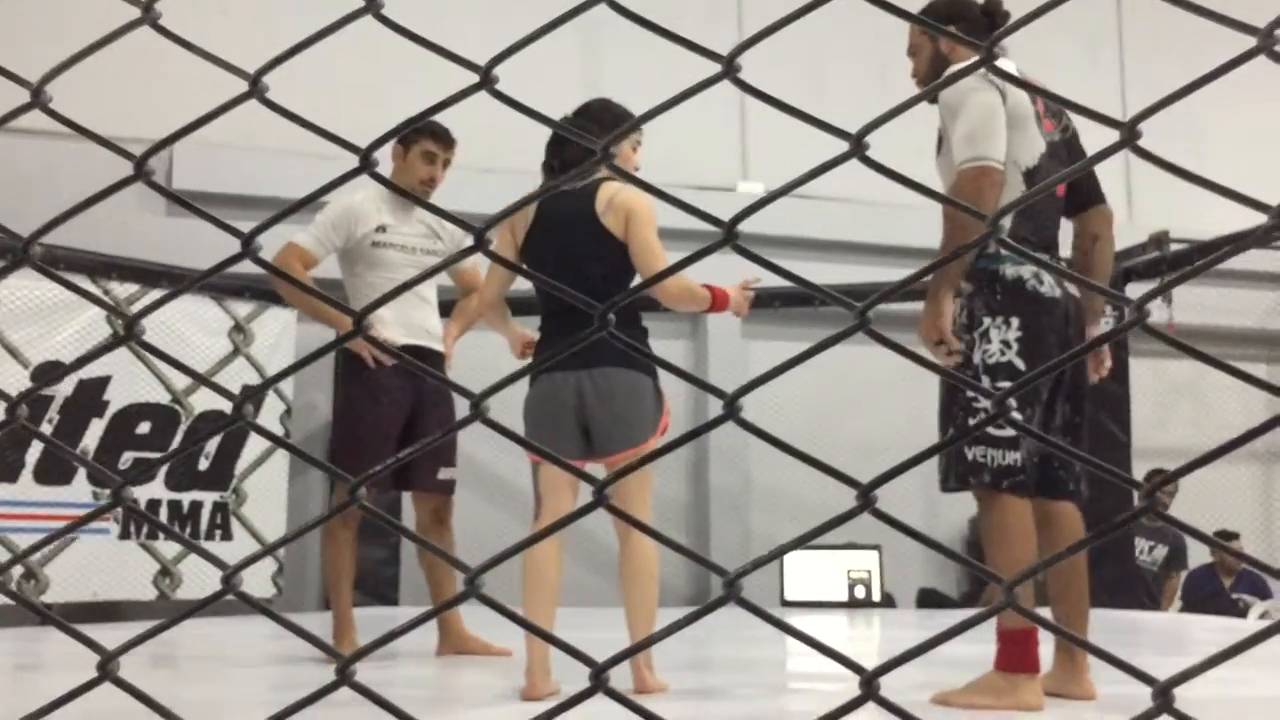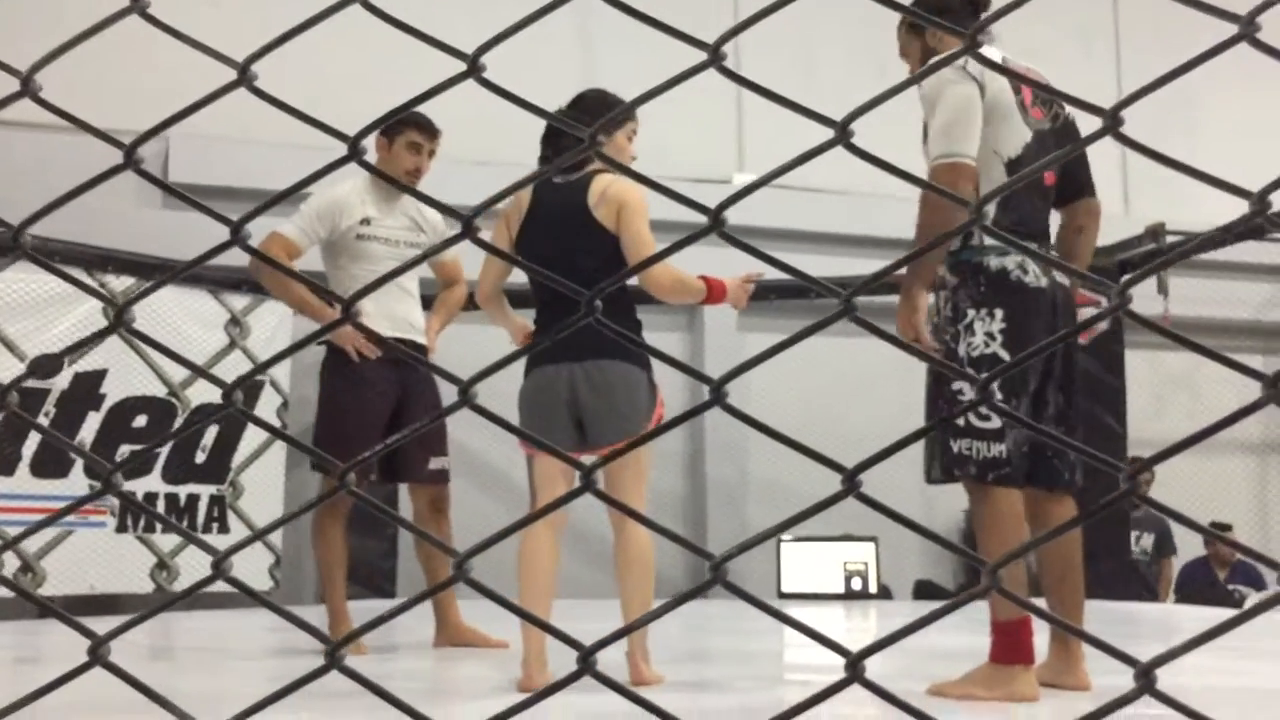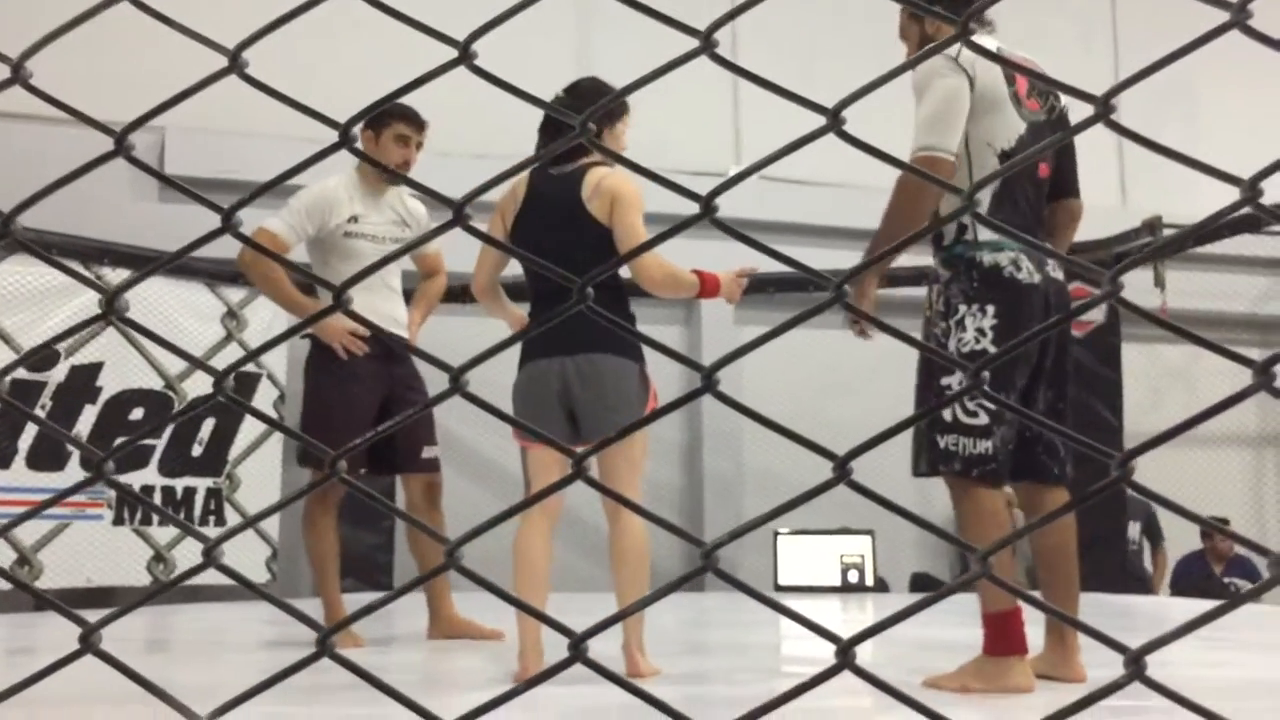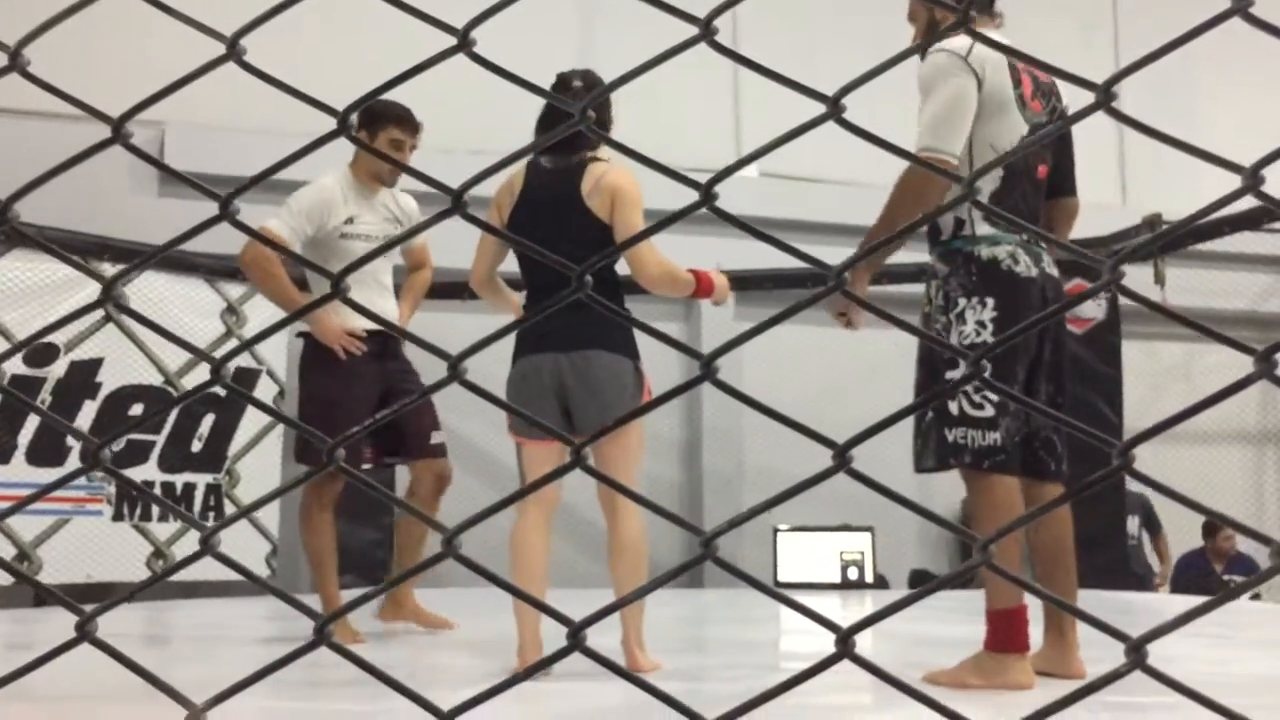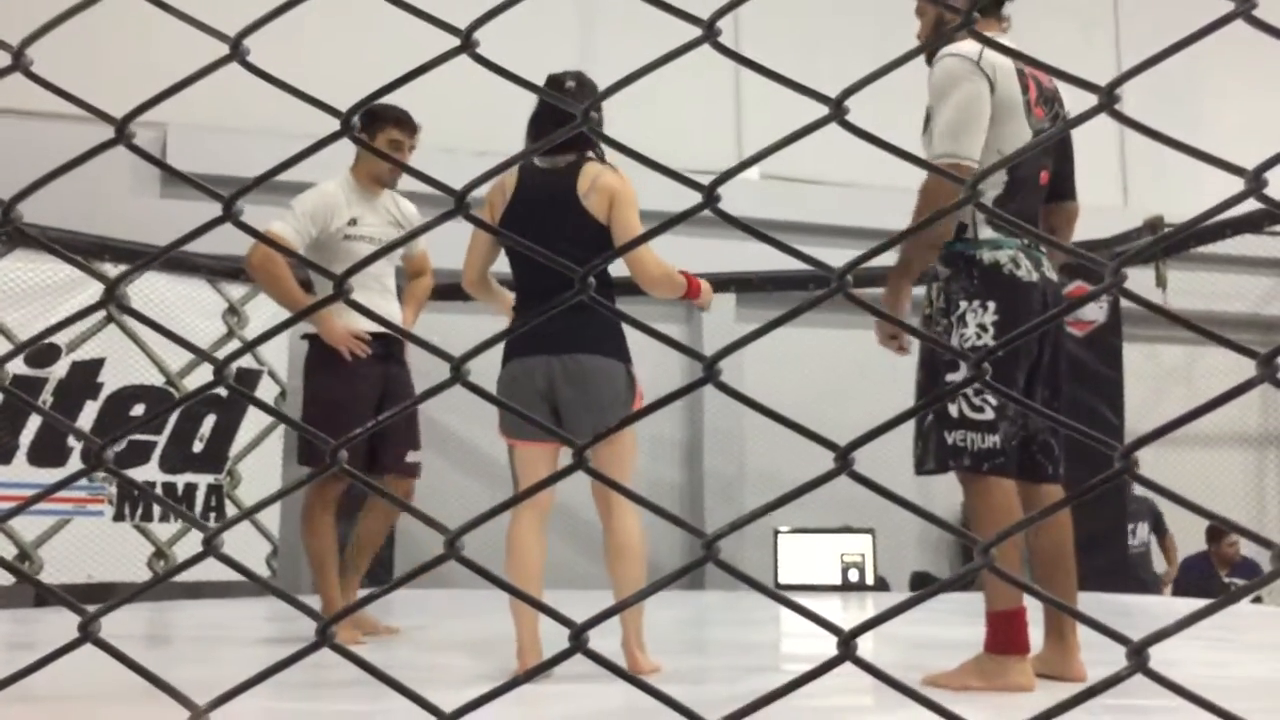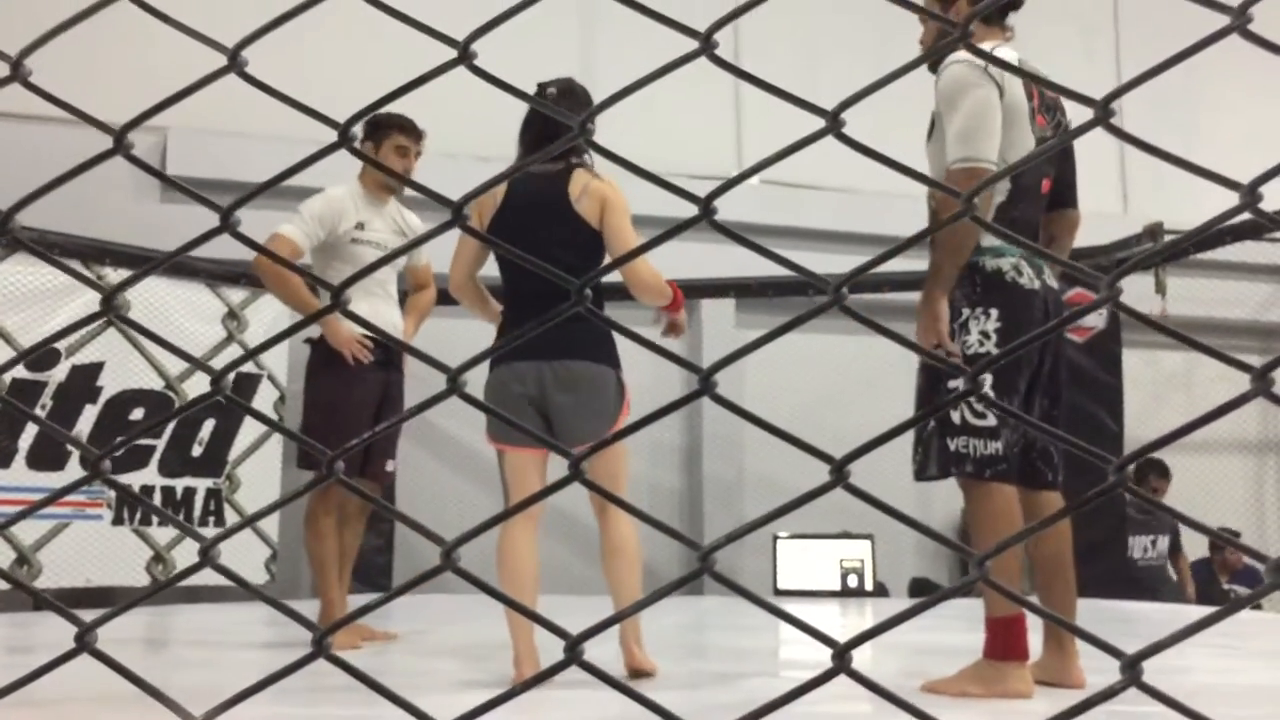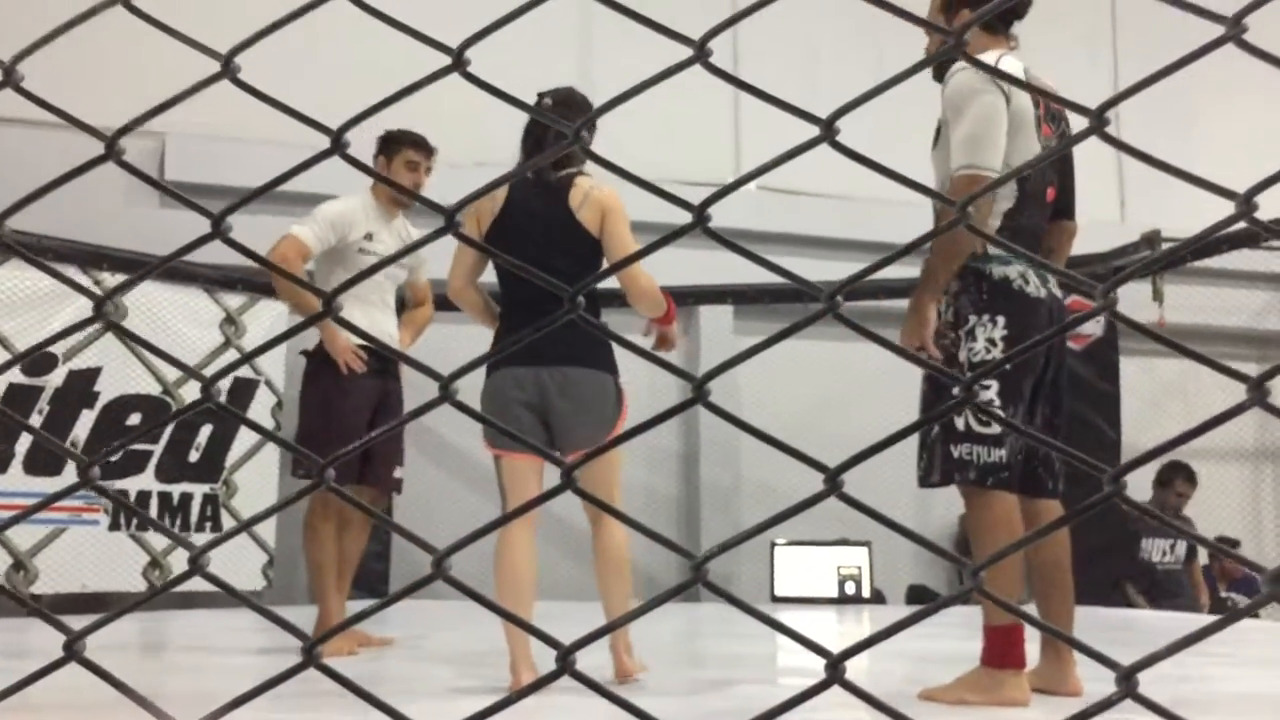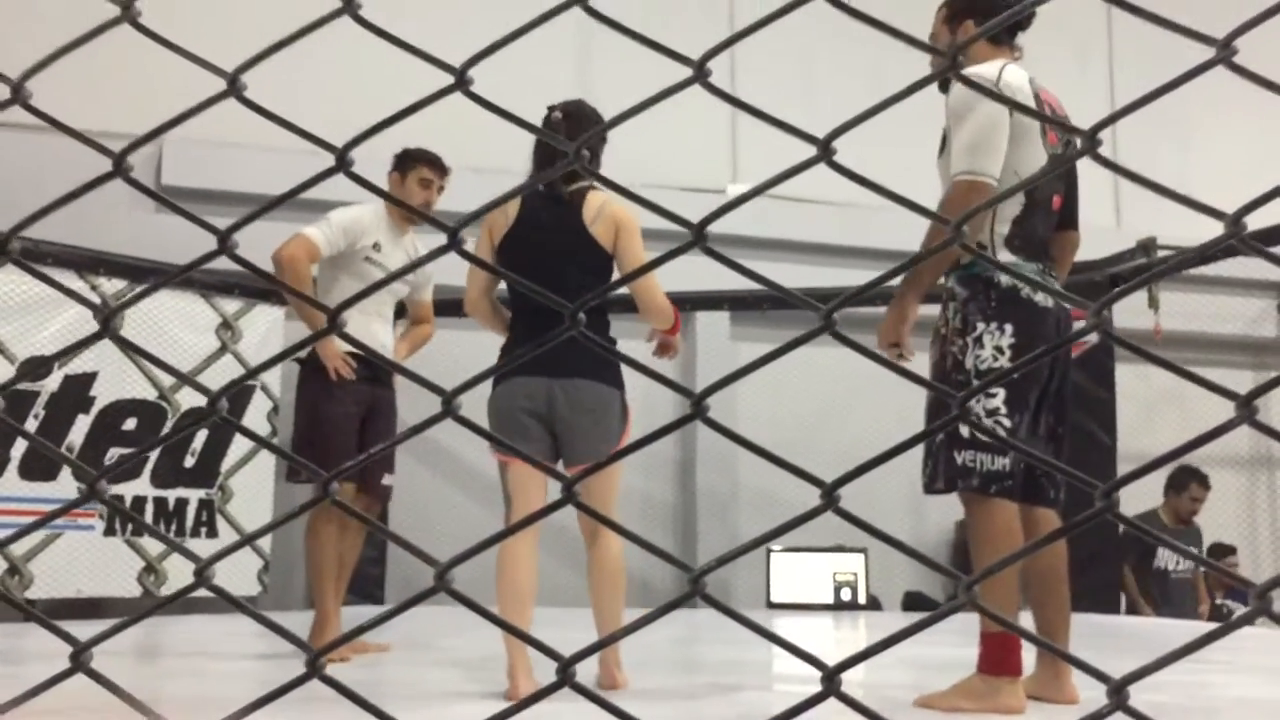
dt=0.2s
person 1, frame 1
left shoulder: (971, 81)
right shoulder: (1041, 100)
left elbow: (979, 187)
right elbow: (1097, 224)
left wrist: (939, 292)
right wrist: (1089, 323)
left hip: (1002, 295)
right hip: (1052, 296)
left knee: (997, 479)
right knee: (1052, 485)
left ankle: (1017, 672)
right ankle: (1072, 665)
person 1, frame 2
left shoulder: (952, 71)
right shoulder: (1036, 90)
left elbow: (953, 182)
right elbow: (1083, 212)
left wrist: (914, 289)
left hip: (988, 286)
right hip: (1042, 291)
left knee: (987, 471)
right knee: (1046, 477)
left ankle: (1012, 663)
right ankle: (1066, 656)
person 1, frame 3
left shoulder: (947, 61)
right shoulder: (1036, 79)
left elbow: (929, 175)
right elbow: (1067, 207)
left wrist: (871, 271)
left hip: (981, 280)
right hip: (1042, 284)
left knee: (970, 463)
right knee: (1040, 469)
left ankle: (1004, 654)
right ankle: (1062, 648)
person 1, frame 4
left shoulder: (953, 56)
right shoulder: (1039, 79)
left elbow: (930, 174)
right elbow: (1063, 204)
left wrist: (862, 265)
left hip: (978, 275)
right hip: (1037, 280)
left knee: (983, 458)
right knee: (1037, 463)
left ankle: (1006, 651)
right ankle: (1061, 644)
person 1, frame 5
left shoulder: (963, 60)
right shoulder: (1041, 82)
left elbow: (952, 182)
right elbow: (1063, 206)
left wrist: (899, 284)
left hip: (979, 277)
right hip: (1035, 280)
left knee: (982, 461)
right knee: (1036, 466)
left ankle: (1006, 653)
right ankle: (1062, 646)
person 1, frame 6
left shoulder: (967, 67)
right shoulder: (1039, 89)
left elbow: (968, 187)
left wrist: (934, 294)
left hip: (984, 286)
right hip: (1035, 288)
left knee: (983, 468)
right knee: (1035, 474)
left ankle: (1005, 660)
right ankle: (1061, 653)
person 1, frame 7
left shoulder: (973, 74)
right shoulder: (1043, 96)
left elbow: (971, 194)
left wrist: (924, 297)
left hip: (988, 292)
right hip: (1038, 296)
left knee: (986, 476)
right knee: (1035, 483)
left ankle: (1003, 668)
right ankle: (1058, 661)
person 1, frame 8
left shoulder: (979, 83)
right shoulder: (1049, 106)
left elbow: (969, 199)
left wrist: (907, 296)
left hip: (992, 301)
right hip: (1042, 307)
left knee: (986, 483)
right knee: (1034, 490)
person 2, frame 1
left shoulder: (528, 208)
right shoulder: (625, 199)
left elbow: (488, 301)
right elbow: (666, 289)
right wrist: (724, 298)
left hip: (553, 374)
right hip: (621, 372)
left knee: (549, 521)
right knee: (634, 521)
left ankle: (538, 671)
right ankle: (643, 667)
person 2, frame 2
left shoulder: (523, 199)
right shoulder: (620, 191)
left elbow: (485, 291)
right elbow: (657, 281)
left wrist: (516, 328)
right wrist: (723, 290)
left hip: (549, 367)
right hip: (615, 364)
left knee: (546, 513)
right knee: (630, 513)
left ankle: (534, 662)
right ankle: (639, 659)
person 2, frame 3
left shoulder: (519, 190)
right shoulder: (613, 183)
left elbow: (482, 284)
right elbow: (649, 274)
right wrist: (717, 284)
left hip: (541, 359)
right hip: (608, 356)
left knee: (539, 508)
right knee: (624, 505)
left ankle: (530, 654)
right ankle: (634, 651)
person 2, frame 4
left shoulder: (515, 183)
right shoulder: (612, 178)
left elbow: (481, 278)
right elbow: (649, 273)
right wrist: (708, 284)
left hip: (535, 354)
right hip: (603, 352)
left knee: (536, 502)
right knee: (621, 501)
left ankle: (529, 648)
right ankle: (634, 646)
person 2, frame 5
left shoulder: (507, 185)
right shoulder: (607, 180)
left elbow: (473, 278)
right elbow: (649, 275)
right wrist: (695, 288)
left hip: (527, 355)
right hip: (595, 353)
left knee: (530, 505)
right knee: (618, 502)
left ankle: (528, 649)
right ankle: (635, 646)
person 2, frame 6
left shoulder: (496, 191)
right shoulder: (597, 187)
left elbow: (460, 281)
right elbow: (640, 281)
right wrist: (674, 302)
left hip: (515, 363)
right hip: (585, 359)
left knee: (521, 510)
right knee: (613, 505)
left ankle: (525, 657)
right ankle: (633, 643)
person 2, frame 7
left shoulder: (493, 197)
right shoulder: (597, 196)
left elbow: (460, 287)
right elbow: (639, 290)
right wrist: (666, 317)
left hip: (512, 369)
right hip: (582, 367)
left knee: (517, 516)
right knee: (605, 513)
left ankle: (521, 663)
right ankle: (622, 650)
person 2, frame 8
left shoulder: (505, 209)
right shoulder: (610, 211)
left elbow: (476, 301)
right elbow: (651, 304)
right wrist: (671, 328)
left hip: (520, 380)
right hip: (590, 380)
left knee: (522, 523)
right knee: (601, 528)
left ankle: (519, 670)
right ankle: (611, 663)
person 3, frame 1
left shoulder: (445, 228)
right shoulder: (355, 210)
left elbow: (476, 291)
right elbow: (284, 268)
left wrist: (452, 334)
right wrist: (347, 326)
left hip: (430, 368)
right hip: (374, 364)
left knee: (436, 503)
right knee: (352, 500)
left ankle: (452, 631)
right ankle: (344, 633)
person 3, frame 2
left shoulder: (428, 218)
right shoulder: (339, 201)
left elbow: (456, 283)
right elbow: (267, 258)
left wrist: (433, 327)
right wrist: (330, 319)
left hip: (415, 361)
right hip: (359, 358)
left knee: (432, 494)
right knee: (339, 492)
left ankle: (449, 622)
right ankle: (339, 625)
person 3, frame 3
left shoulder: (412, 210)
right shoulder: (325, 197)
left elbow: (435, 274)
right elbow: (254, 256)
left wrist: (414, 320)
right wrist: (315, 316)
left hip: (397, 356)
right hip: (344, 353)
left knee: (425, 484)
right knee: (328, 486)
left ankle: (442, 614)
right ankle: (335, 618)
person 3, frame 4
left shoulder: (405, 206)
right shoulder: (321, 198)
left elbow: (421, 267)
right elbow: (255, 256)
left wrist: (404, 315)
right wrist: (314, 316)
left hip: (391, 350)
right hip: (338, 351)
left knee: (434, 470)
right knee: (327, 481)
left ankle: (399, 595)
right ankle: (333, 612)
person 3, frame 5
left shoulder: (404, 212)
right shoulder: (325, 201)
left elbow: (422, 274)
right elbow: (260, 259)
left wrist: (407, 320)
right wrist: (321, 318)
left hip: (391, 355)
right hip: (343, 353)
left knee: (397, 486)
right knee: (330, 482)
left ankle: (347, 595)
right ankle: (332, 612)
person 3, frame 6
left shoulder: (408, 223)
right shoulder: (333, 205)
left elbow: (424, 287)
right elbow: (269, 261)
left wrist: (407, 330)
right wrist: (327, 320)
left hip: (390, 362)
right hip: (344, 358)
left knee: (366, 493)
right knee: (332, 487)
left ankle: (340, 612)
right ankle: (331, 615)
person 3, frame 7
left shoulder: (411, 239)
right shoulder: (343, 213)
left elbow: (422, 304)
right elbow: (281, 260)
left wrist: (403, 341)
right wrist: (326, 326)
left hip: (387, 371)
right hip: (343, 364)
left knee: (370, 497)
right knee: (330, 493)
left ankle: (339, 619)
right ankle: (329, 620)
person 3, frame 8
left shoulder: (418, 257)
right shoulder: (353, 221)
left elbow: (424, 321)
right elbow: (287, 257)
left wrist: (399, 351)
right wrist: (322, 333)
left hip: (380, 379)
right hip: (335, 370)
left knee: (366, 502)
right knee: (336, 494)
left ankle: (334, 626)
right ankle: (325, 626)
